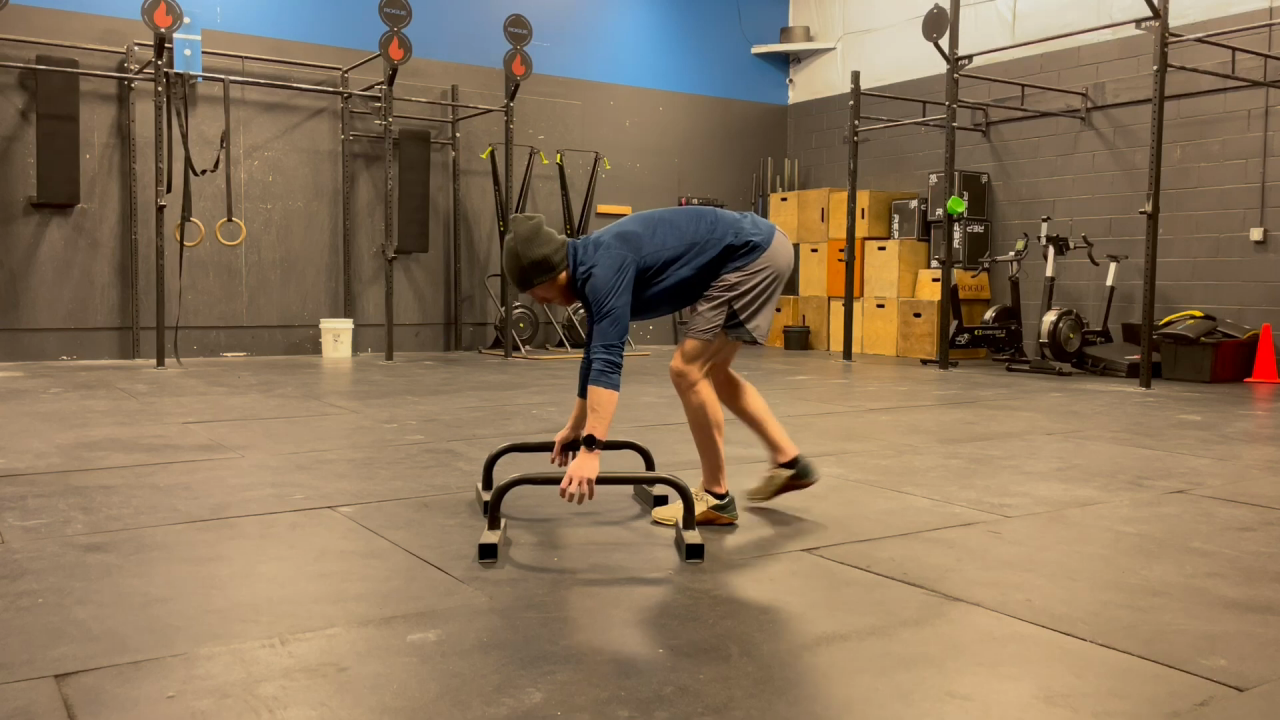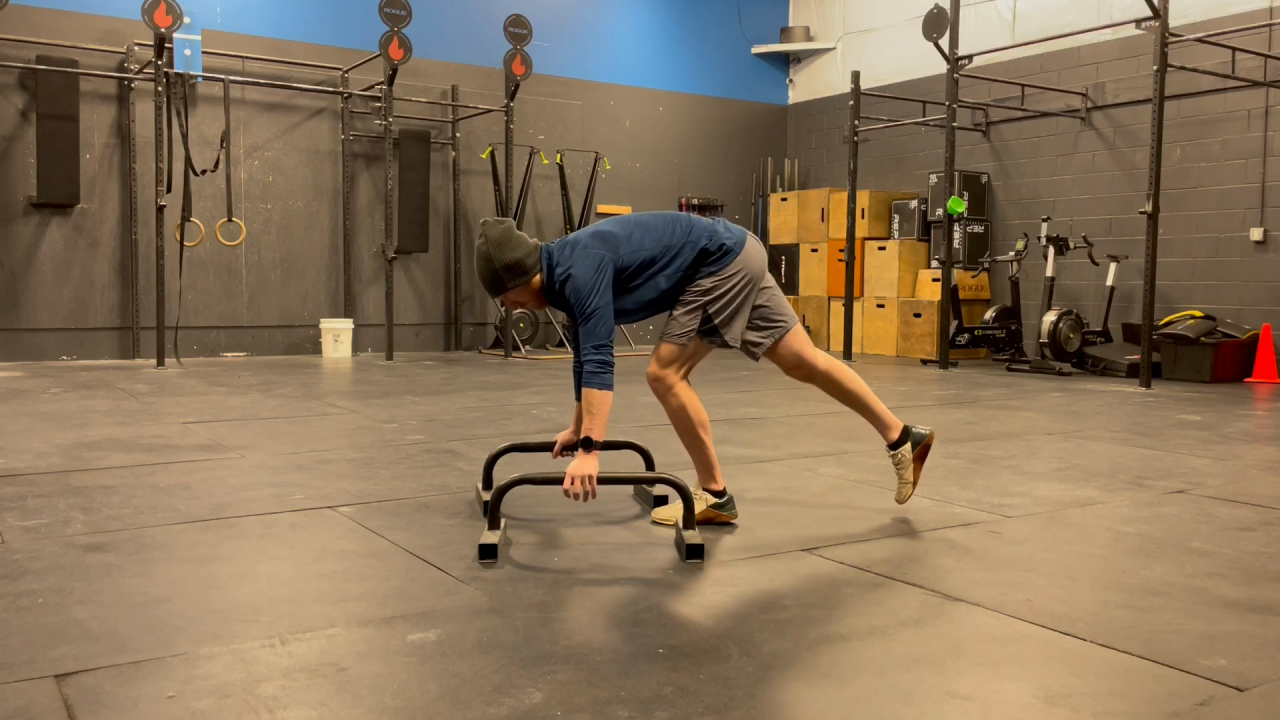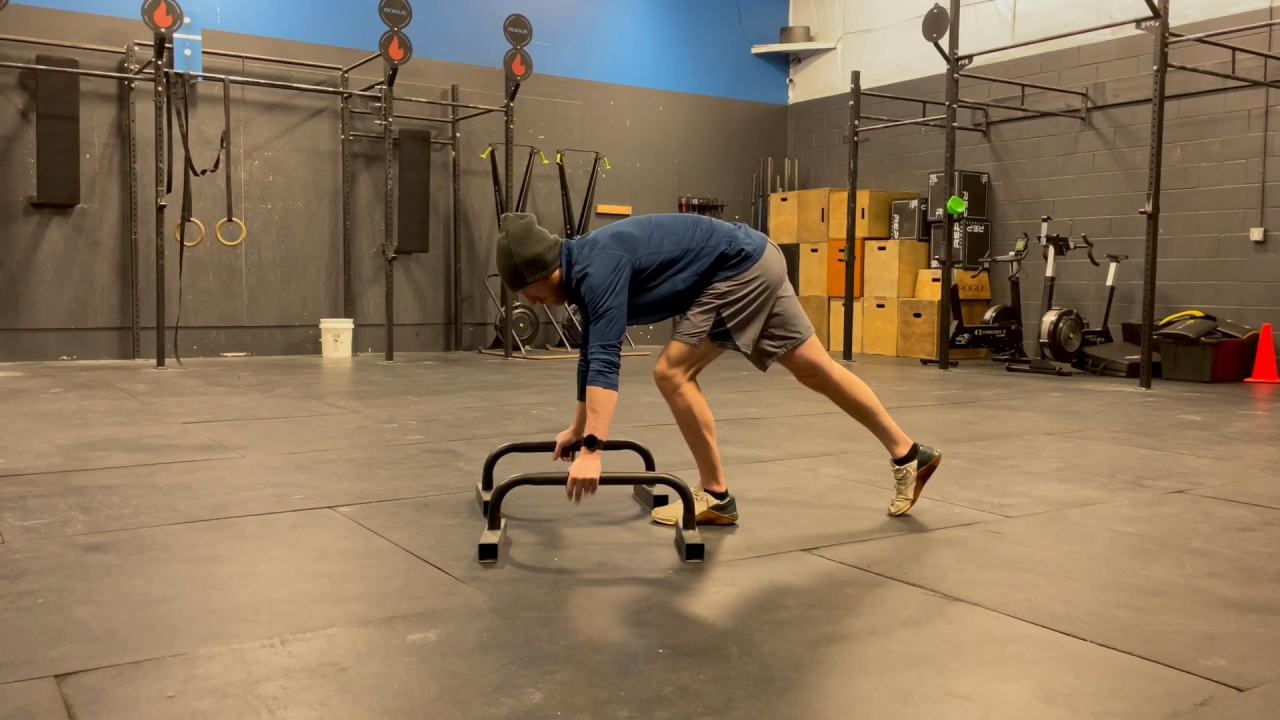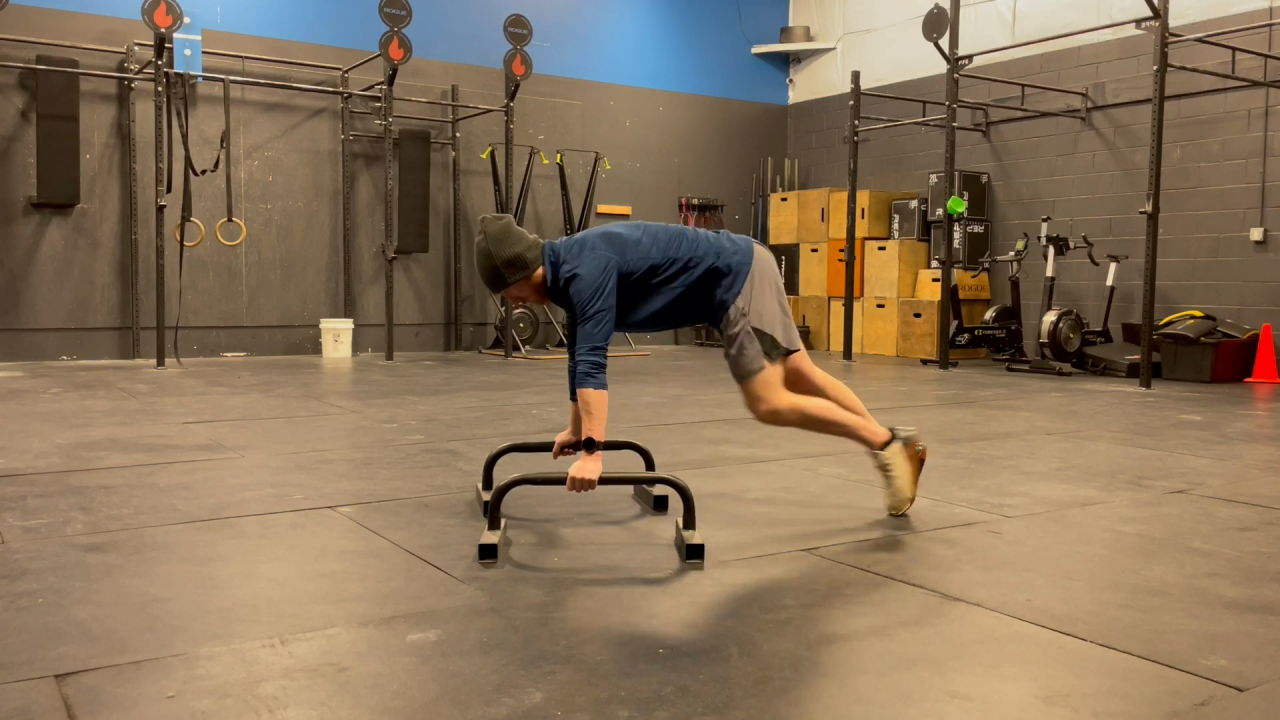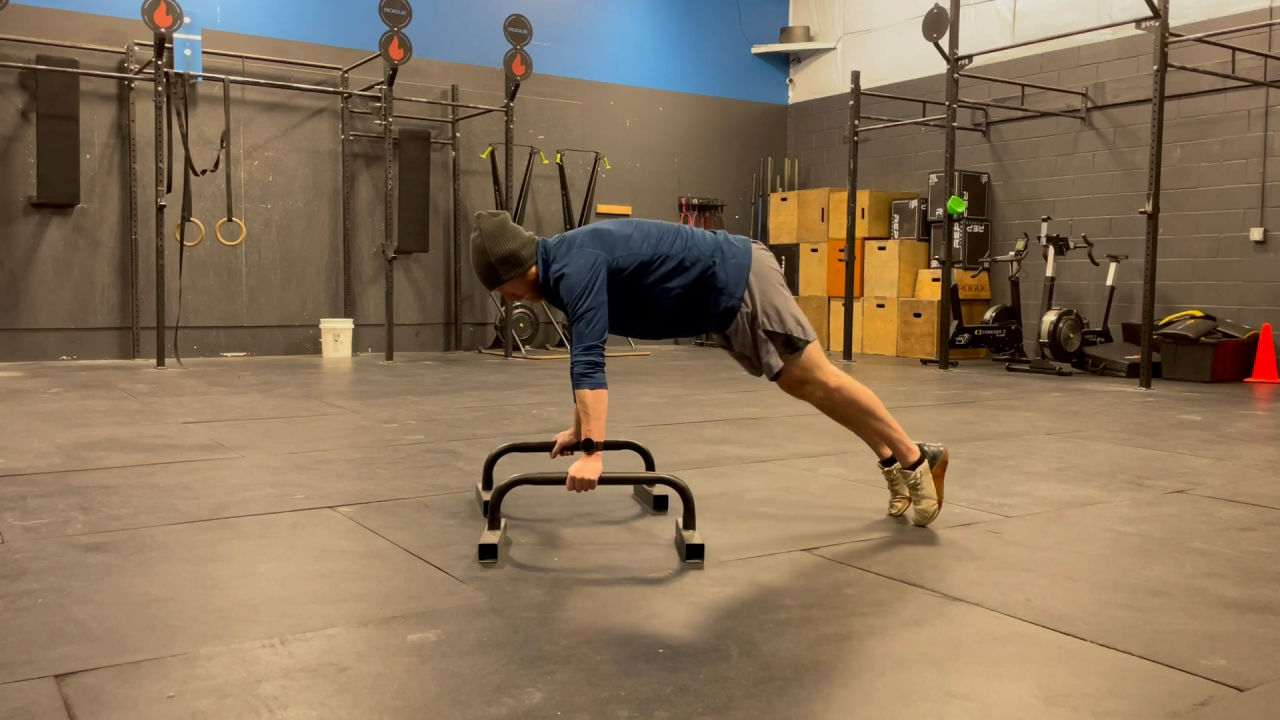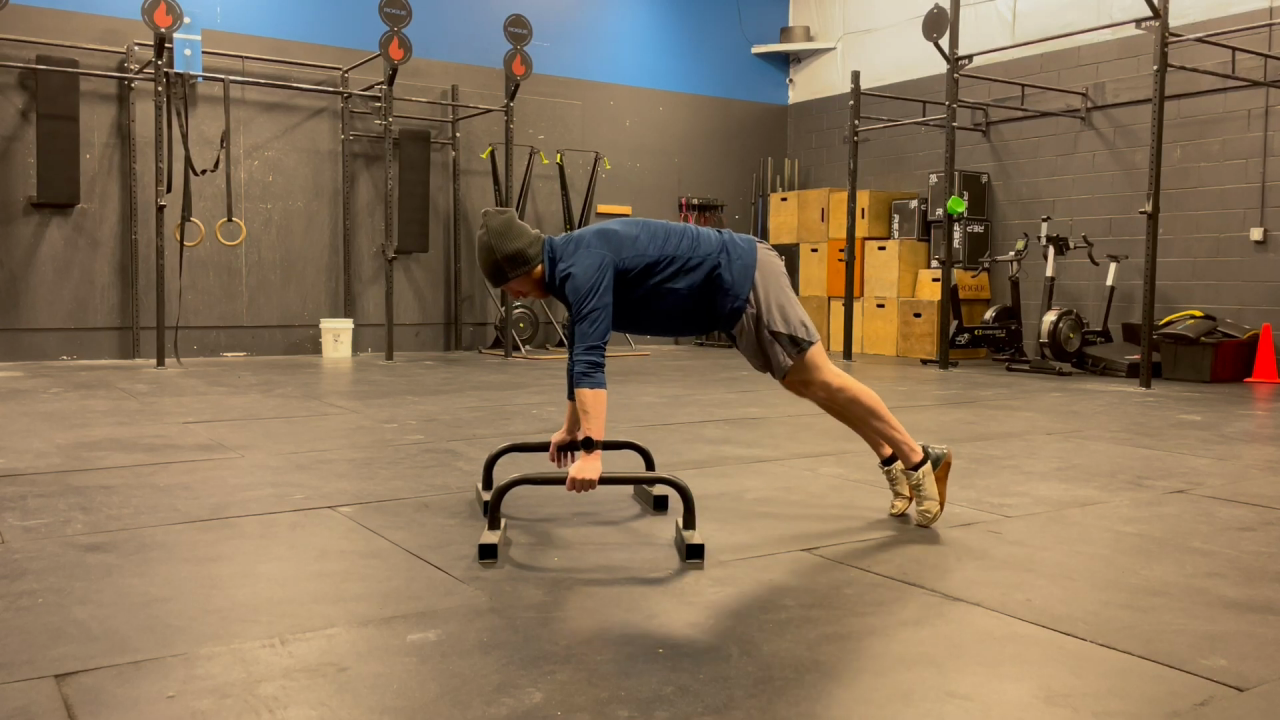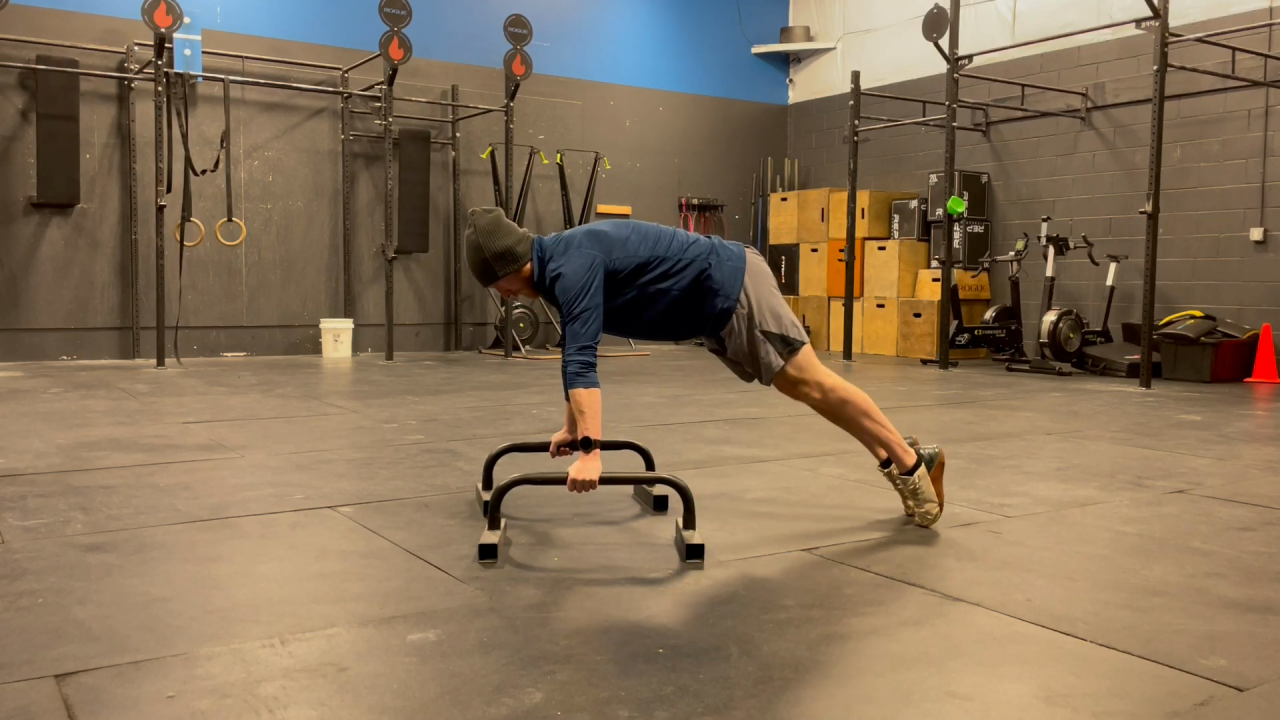
dt=0.4s
person 1, frame 1
left shoulder: (603, 269)
right shoulder: (592, 266)
left elbow: (608, 359)
right elbow: (597, 351)
left wrist: (590, 450)
right wrist: (576, 425)
left hip: (753, 254)
right hip: (761, 253)
left knee: (689, 370)
right knee: (711, 372)
left ankle: (717, 497)
right ankle: (788, 462)
person 1, frame 2
left shoulder: (580, 270)
right shoulder: (567, 273)
left elbow: (599, 361)
right elbow: (586, 356)
left wrist: (588, 451)
right wrist: (577, 429)
left hip: (724, 260)
right hip: (736, 258)
left knee: (665, 374)
right knee: (804, 362)
left ankle: (715, 496)
right ankle: (902, 438)
person 1, frame 3
left shoulder: (598, 269)
right shoulder: (586, 270)
left elbow: (606, 360)
right elbow: (592, 353)
left wrist: (592, 451)
right wrist: (577, 429)
left hip: (742, 266)
right hip: (756, 264)
left knee: (672, 373)
right knee: (817, 371)
left ankle: (716, 496)
right ankle: (909, 456)
person 1, frame 4
left shoulder: (586, 270)
right shoulder: (569, 271)
left elbow: (594, 361)
right elbow: (580, 355)
left wrist: (592, 453)
right wrist: (575, 430)
left hip: (738, 274)
right hip: (739, 273)
left knee: (769, 402)
right knee: (800, 376)
left ankle: (887, 444)
right ankle: (893, 452)
person 1, frame 5
left shoulder: (576, 268)
right shoulder: (567, 266)
left elbow: (590, 361)
right elbow: (583, 354)
left wrist: (592, 454)
right wrist: (578, 429)
left hip: (737, 280)
right hip: (728, 288)
left knee: (816, 379)
right knee: (802, 382)
left ankle: (916, 459)
right ankle: (891, 459)
person 1, frame 6
left shoulder: (582, 267)
right shoulder: (572, 264)
left elbow: (591, 359)
right elbow: (580, 352)
left wrist: (591, 453)
right wrist: (570, 428)
left hip: (741, 278)
right hip: (735, 281)
left knee: (819, 379)
right knee: (804, 380)
left ankle: (919, 460)
right ankle: (891, 457)
person 1, frame 7
left shoulder: (571, 267)
right shoulder: (560, 264)
left elbow: (582, 359)
right elbow: (576, 354)
left wrist: (591, 453)
right wrist: (571, 427)
left hip: (730, 286)
right hip: (720, 299)
left knee: (811, 381)
right knee: (802, 381)
left ankle: (911, 462)
right ankle: (890, 456)
